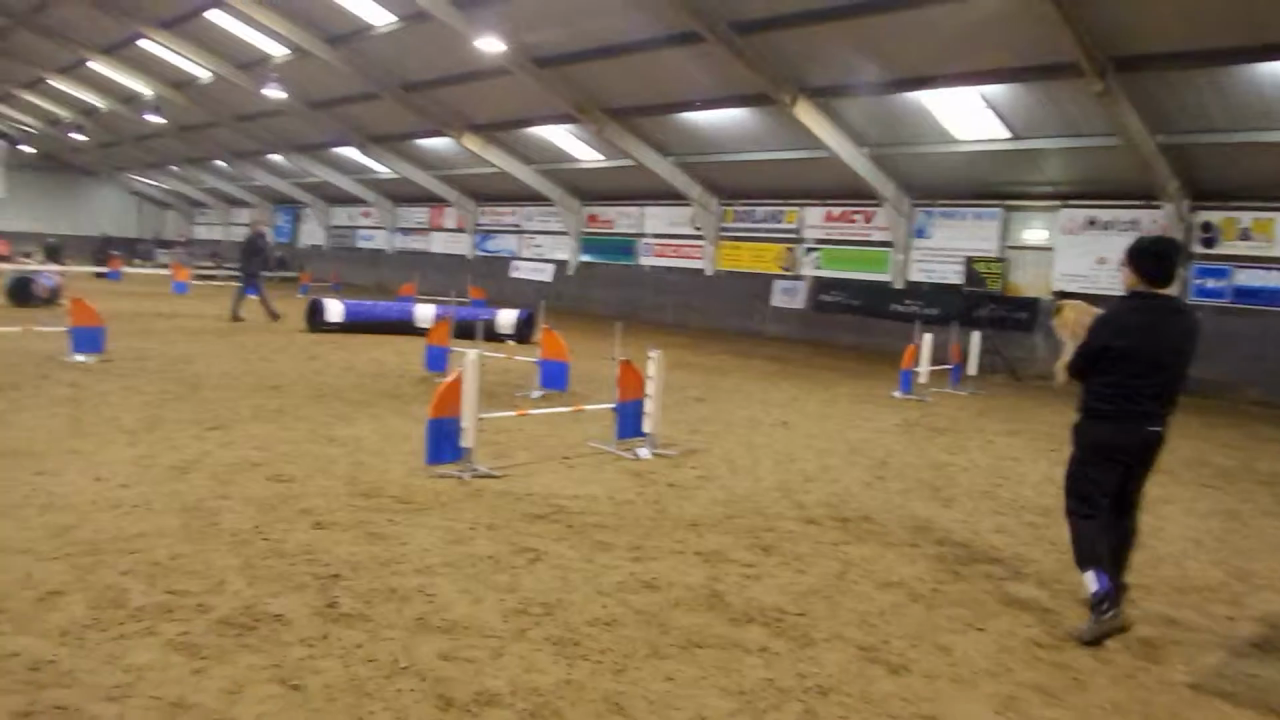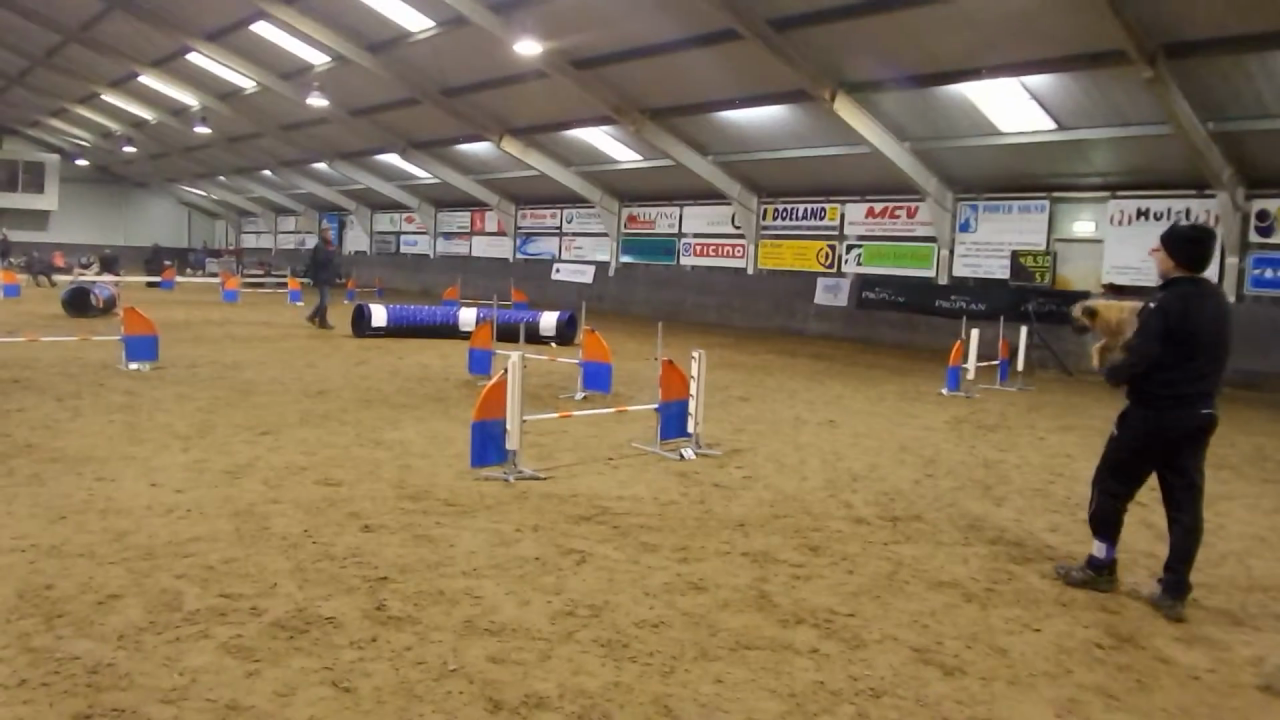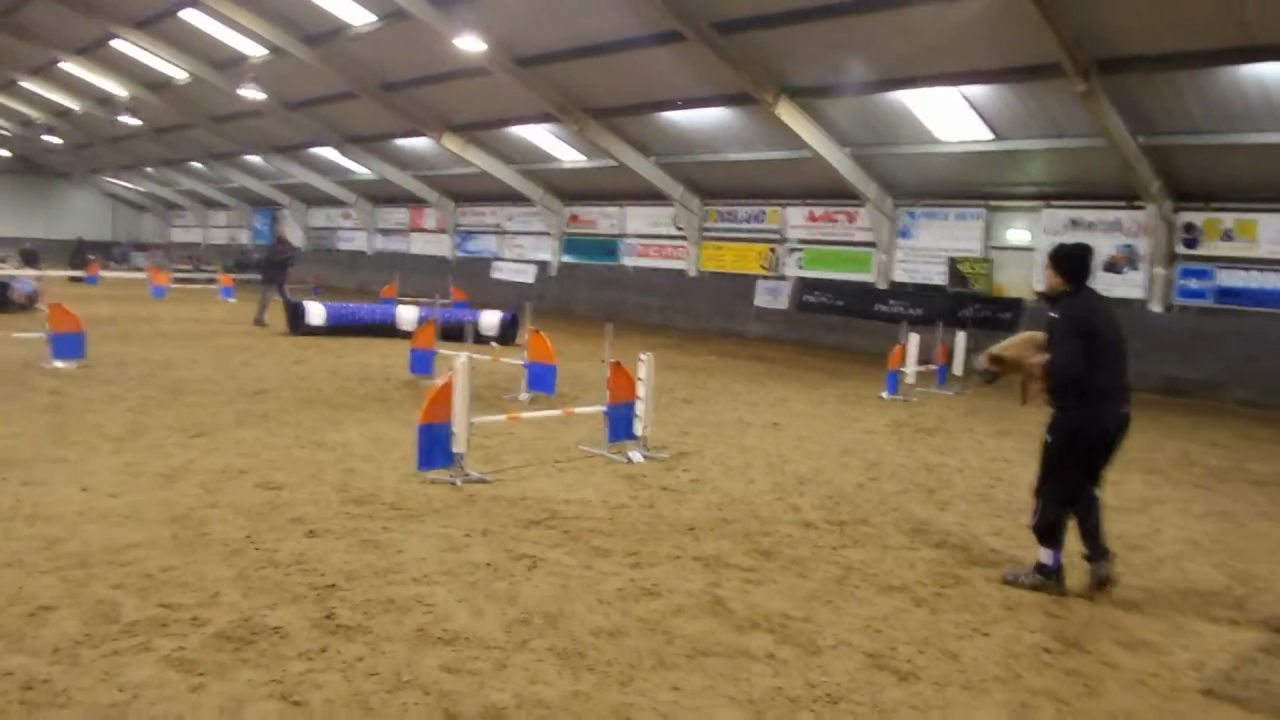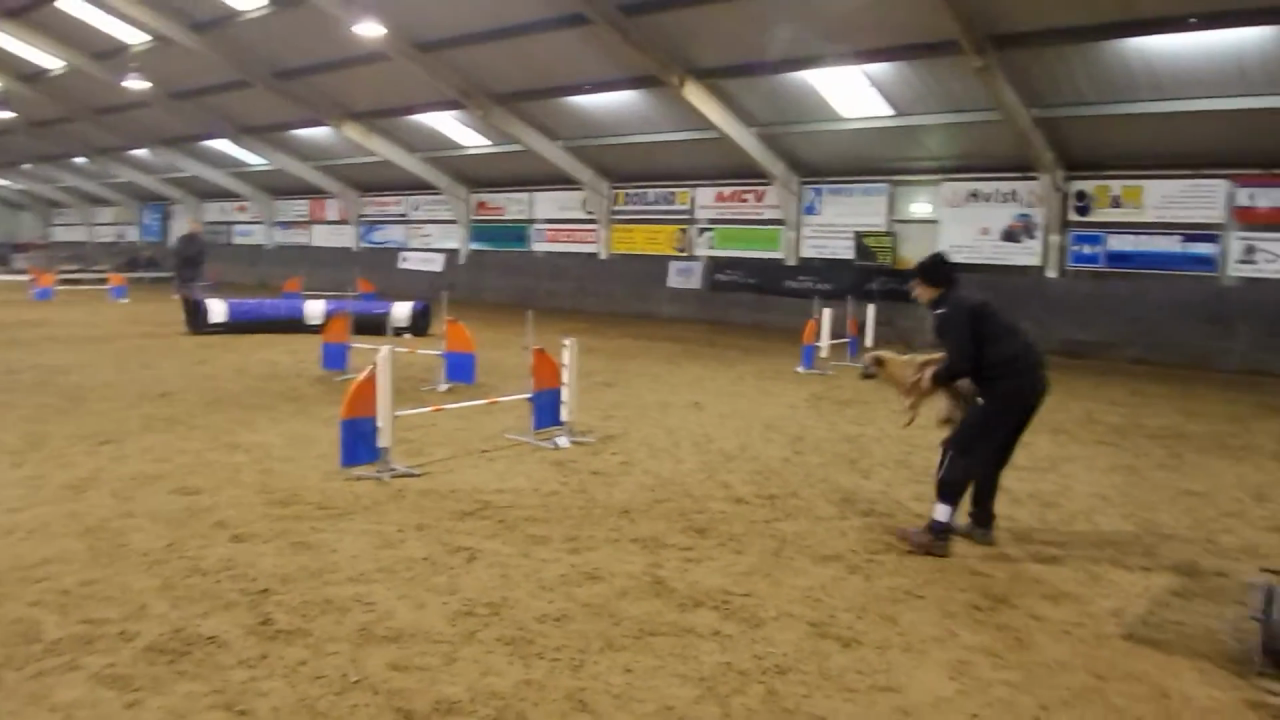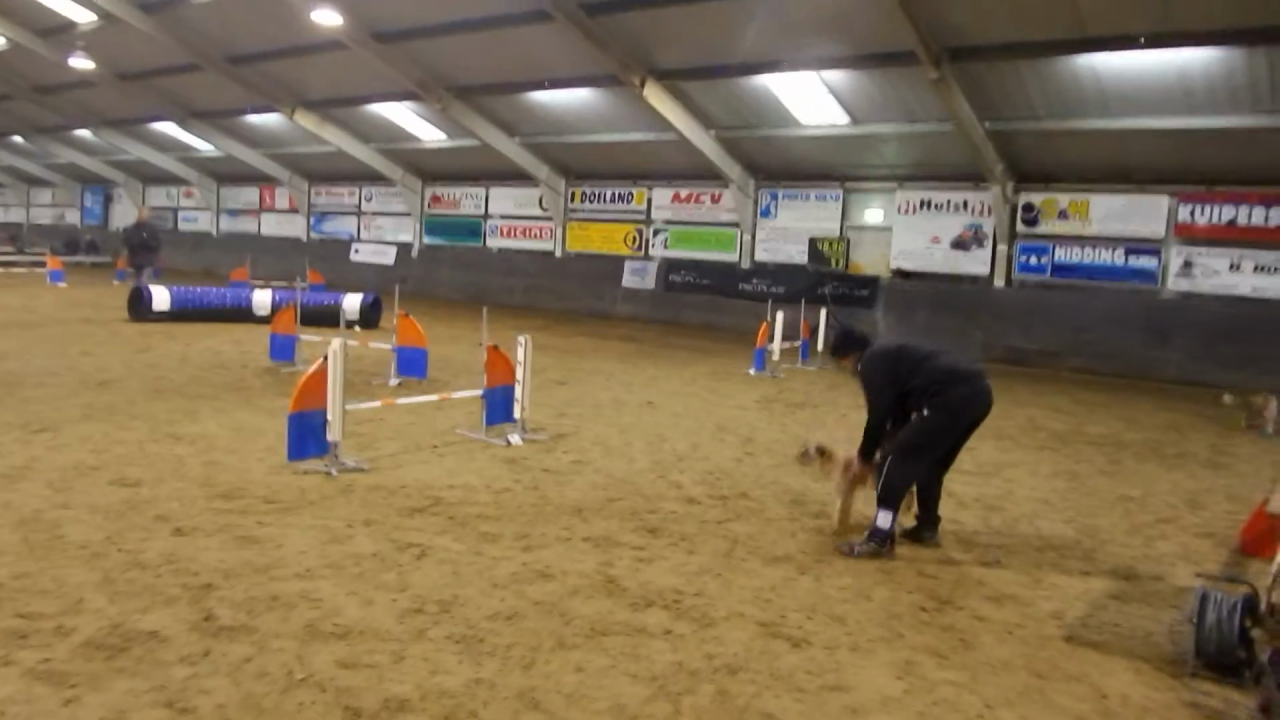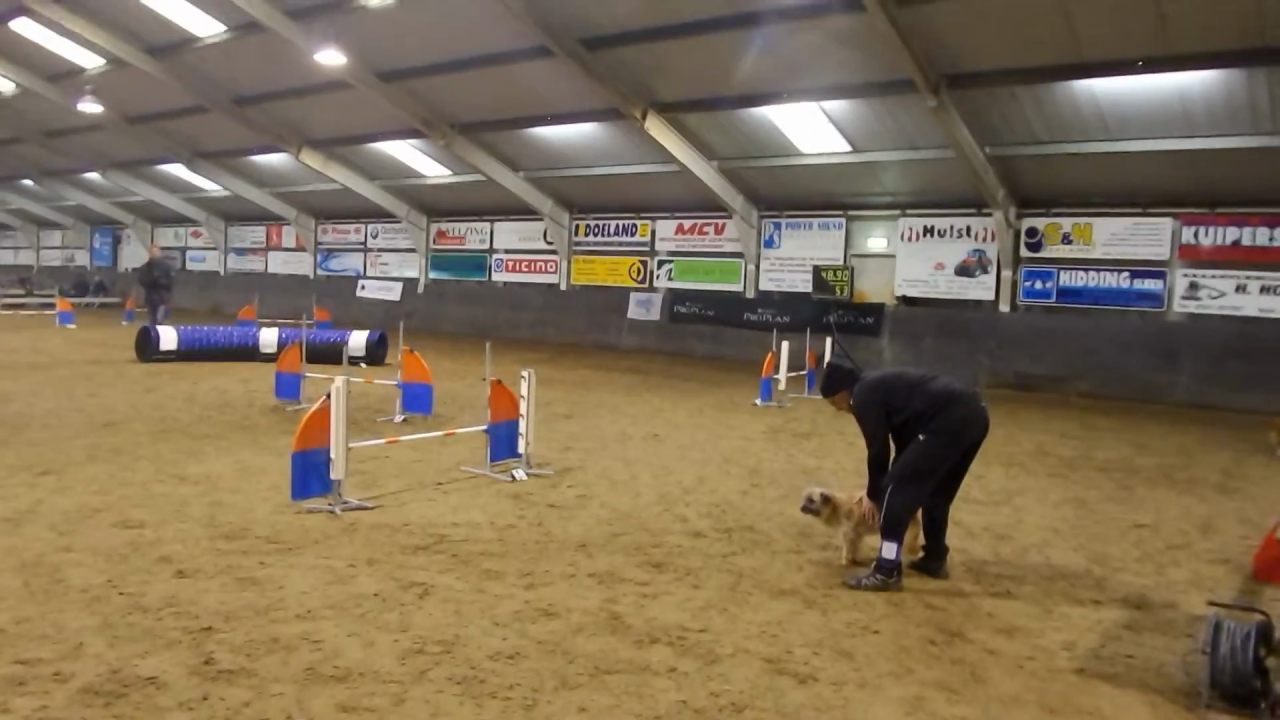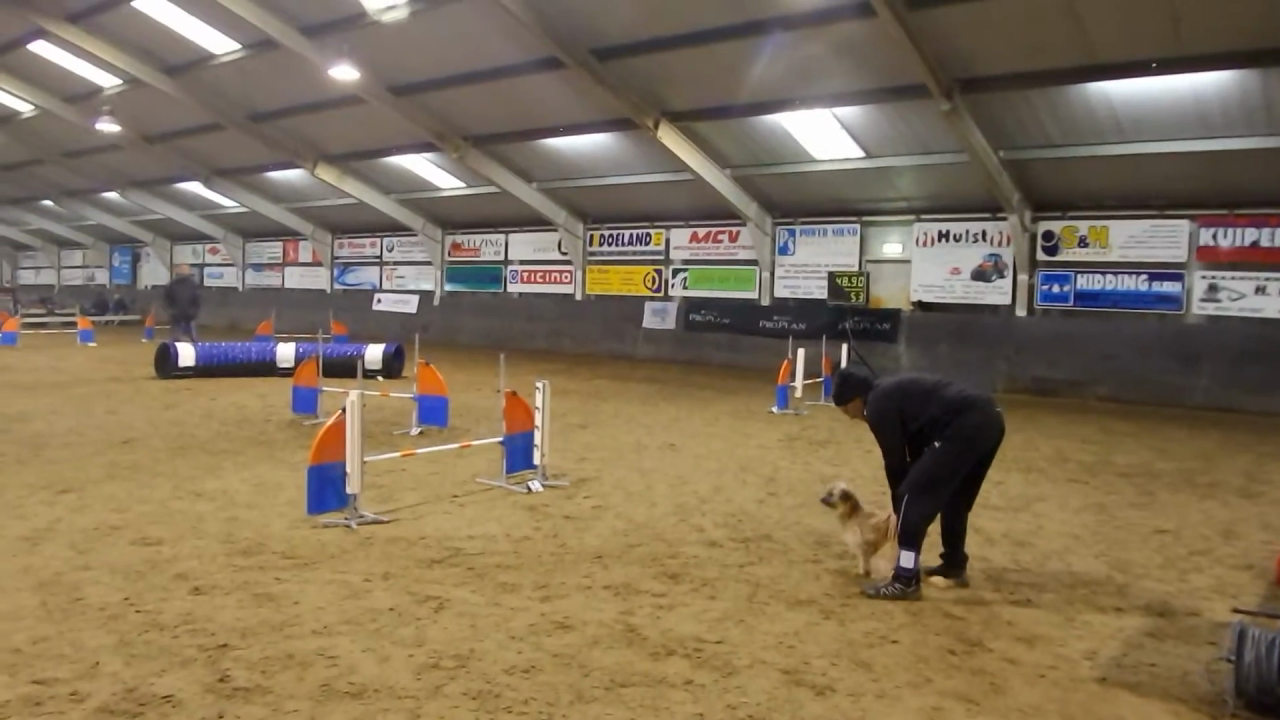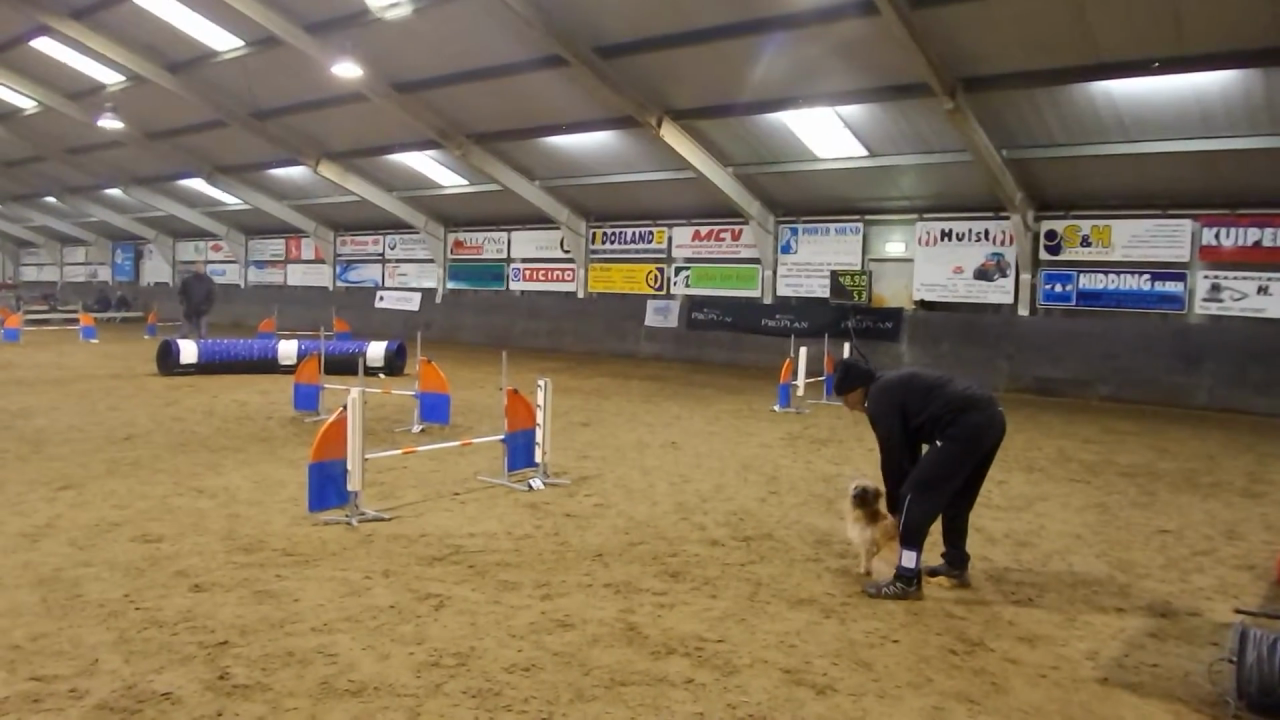
dt=0.4s
person 1, frame 1
left shoulder: (1117, 318)
right shoulder: (1186, 322)
left elbow: (1078, 369)
right elbow: (1172, 374)
left wrist: (1096, 365)
left hip: (1103, 429)
right hip: (1150, 432)
left knee: (1085, 512)
right knee: (1123, 512)
left ankle: (1105, 602)
right ankle: (1109, 594)
person 1, frame 2
left shoulder: (1165, 304)
right shoulder: (1216, 301)
left elbow: (1139, 365)
left wrist: (1111, 371)
right wrist: (1131, 345)
left hip: (1154, 415)
right hip: (1200, 416)
left knee: (1111, 486)
right knee: (1185, 502)
left ankle: (1099, 567)
right ankle: (1174, 593)
person 1, frame 3
left shoulder: (1065, 314)
right shoulder: (1096, 305)
left elbow: (1067, 371)
left wrist: (1046, 368)
right wrist: (1053, 364)
left hip: (1079, 415)
right hip: (1114, 412)
left knee: (1053, 490)
right knee: (1081, 488)
left ankle: (1048, 571)
right ankle: (1100, 558)
person 1, frame 4
left shoulder: (948, 311)
right shoulder: (963, 304)
left elbow: (960, 362)
left wrist: (934, 379)
right wrist: (941, 374)
left hip: (1009, 385)
right hip: (1030, 379)
left knee: (959, 450)
right knee: (990, 453)
left ankle: (938, 531)
right ankle: (981, 523)
person 1, frame 5
left shoulder: (871, 363)
right shoulder: (888, 356)
left elbow: (879, 416)
right elbow: (900, 413)
left wrist: (863, 457)
right wrist: (885, 448)
left hip: (953, 398)
right hip: (977, 391)
left knee: (896, 460)
right knee: (931, 462)
left ankle: (880, 540)
right ankle: (927, 527)
person 1, frame 6
left shoulder: (864, 396)
right shoulder: (881, 385)
left elbow: (878, 451)
right elbow: (904, 442)
left wrist: (875, 496)
right wrist: (885, 491)
left hip: (949, 422)
right hip: (974, 413)
left knee: (896, 490)
right knee: (936, 492)
left ankle: (886, 573)
right ankle: (935, 559)
person 1, frame 7
left shoulder: (878, 405)
right shoulder: (893, 392)
left elbow: (895, 460)
right elbow: (915, 451)
left wrist: (900, 508)
right wrist: (904, 508)
left hip: (965, 427)
right hip: (990, 418)
left knee: (913, 497)
right knee: (955, 498)
left ankle: (905, 581)
right ankle: (954, 566)
person 1, frame 8
left shoulder: (879, 398)
right shoulder: (894, 386)
left elbow: (892, 455)
right elbow: (909, 448)
left wrist: (894, 506)
right wrist: (899, 501)
left hip: (966, 426)
right hip: (991, 418)
left knee: (916, 497)
right knee: (956, 498)
left ankle: (906, 581)
right ankle: (956, 566)
